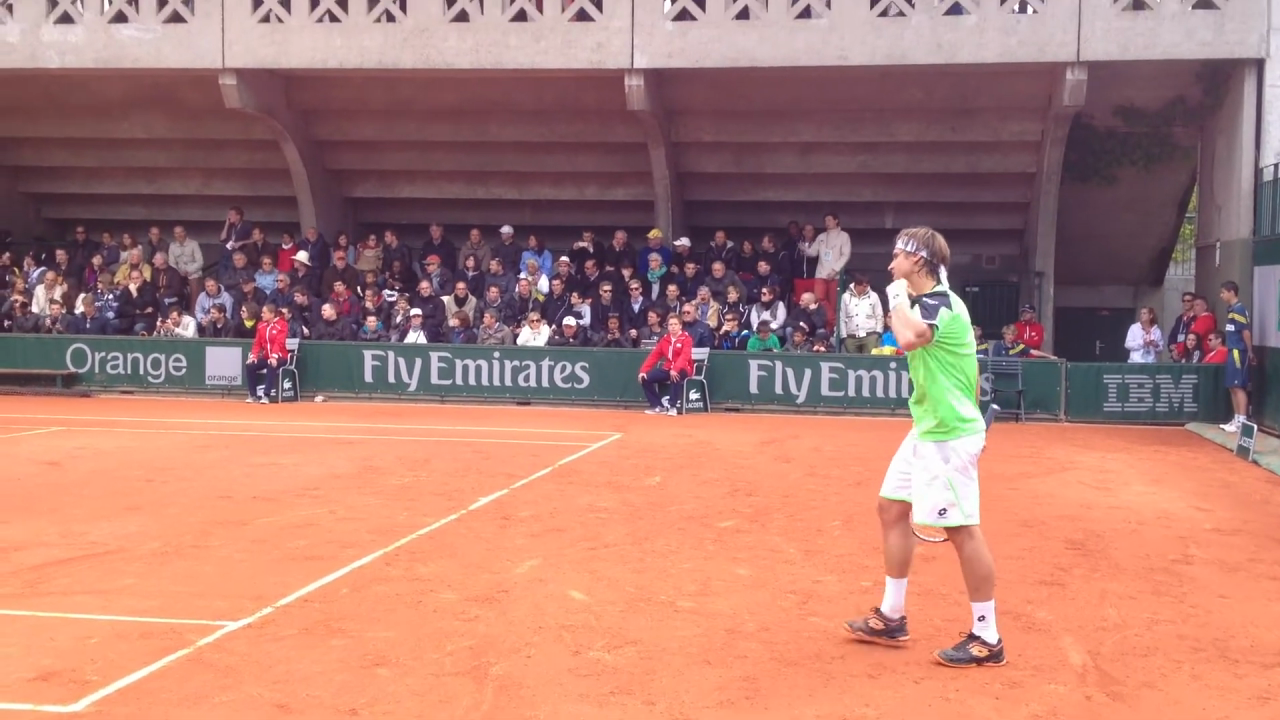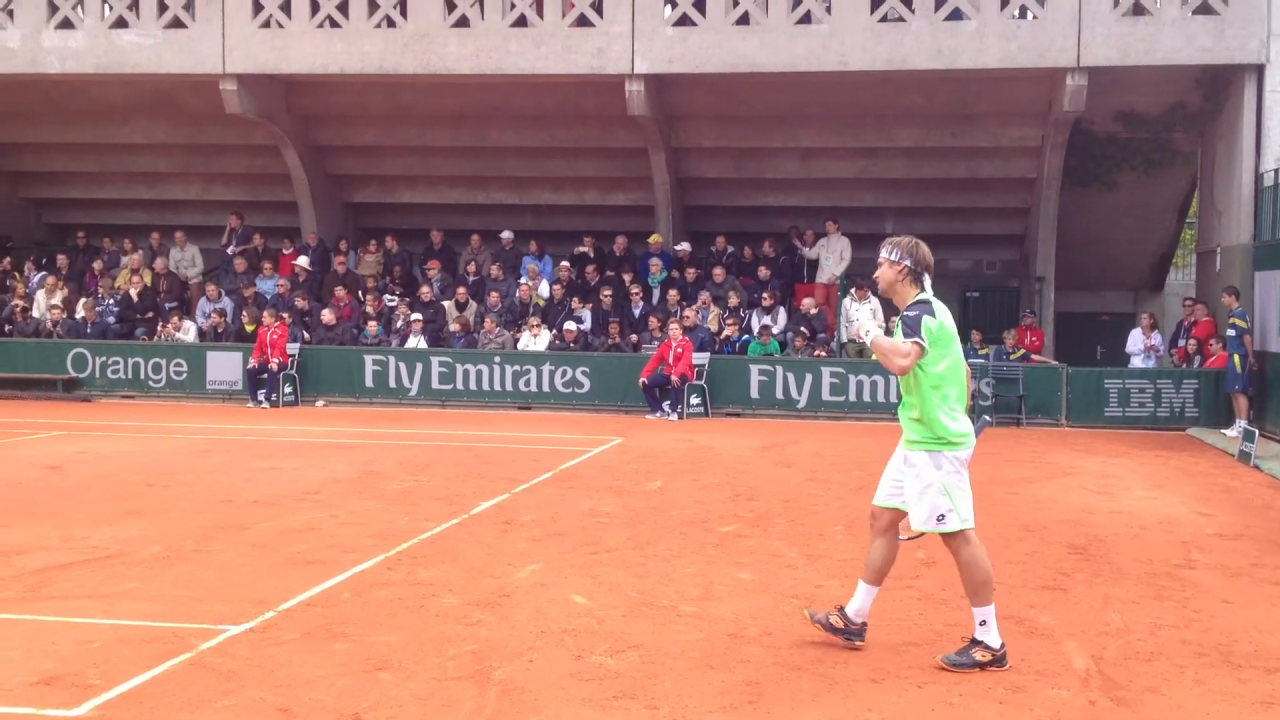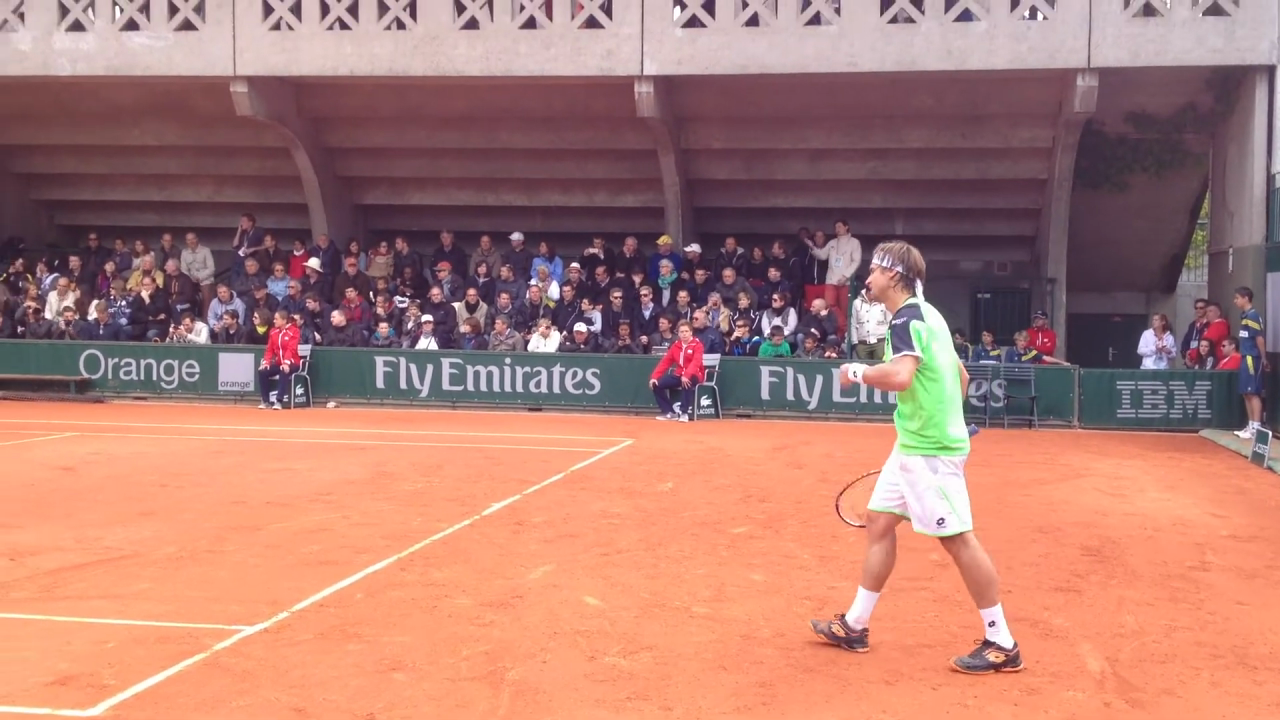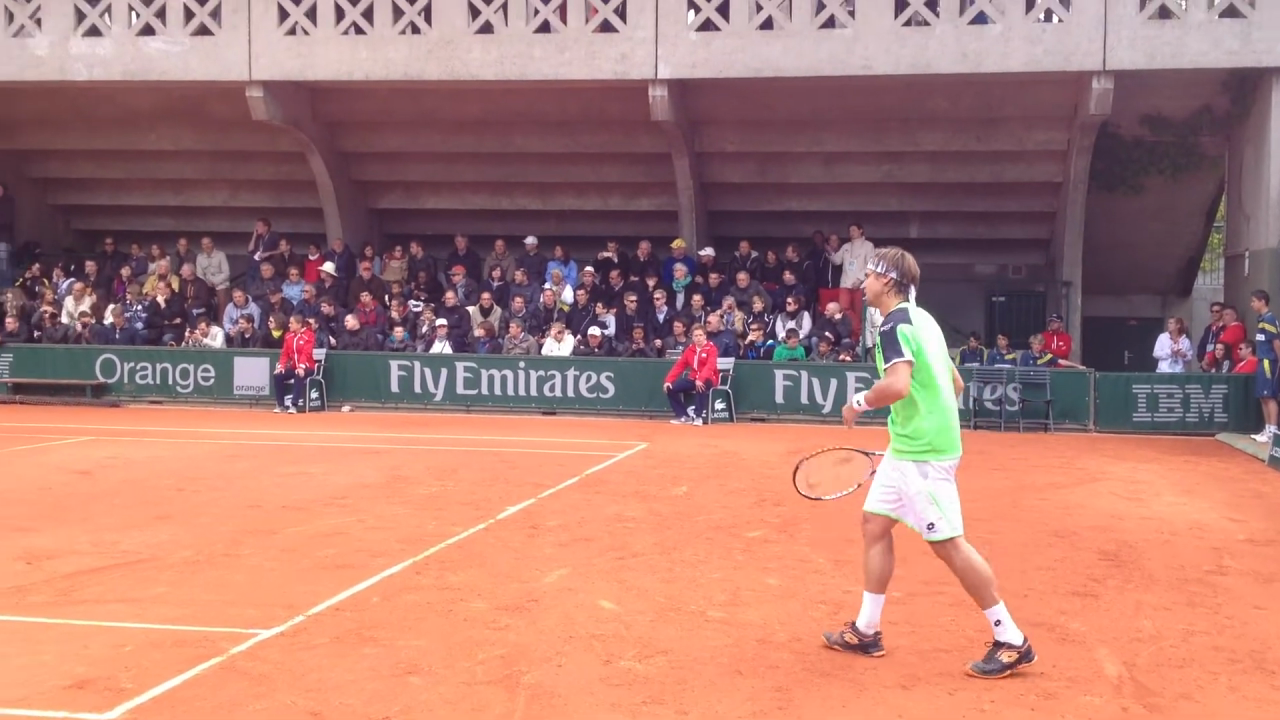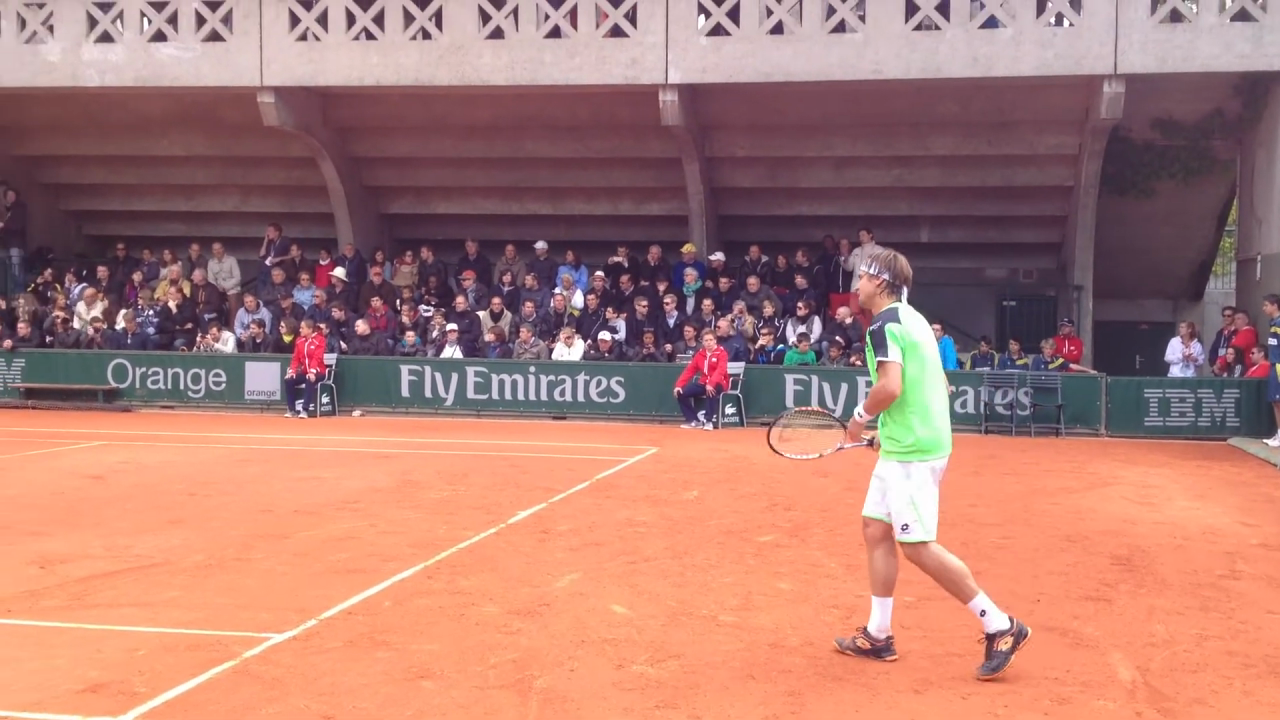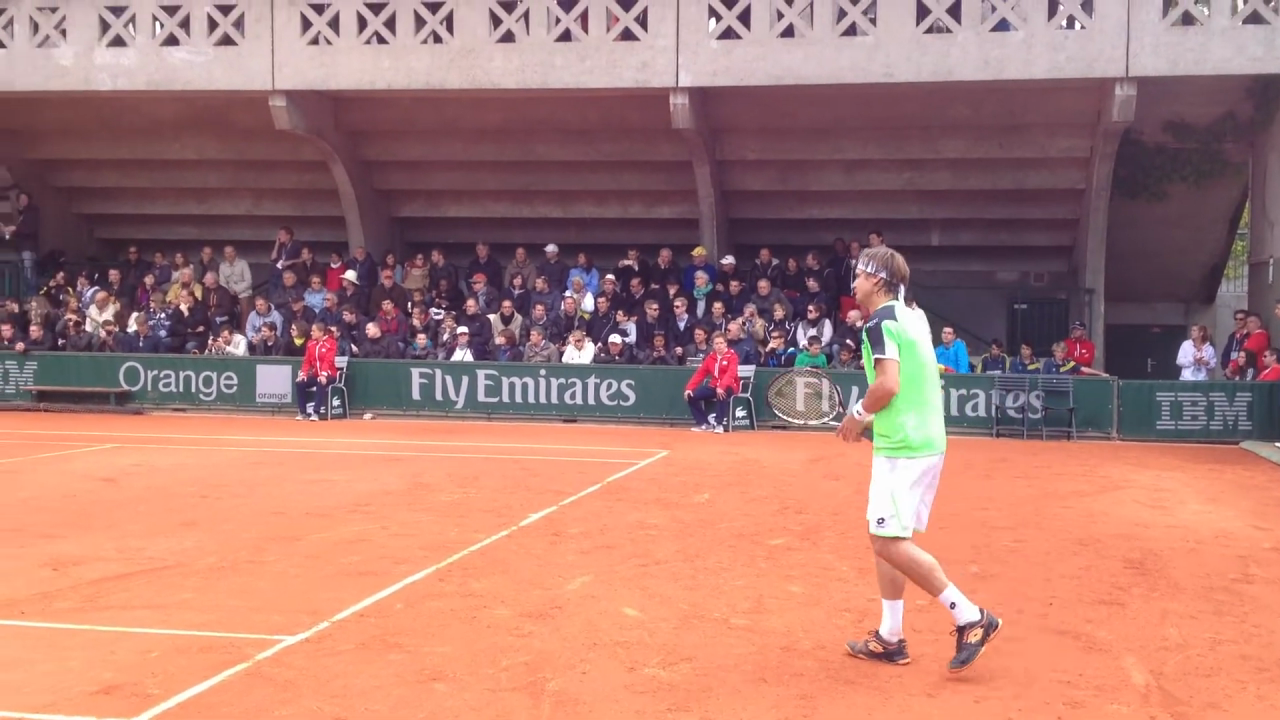
dt=0.1s
person 1, frame 1
left shoulder: (938, 302)
right shoulder: (935, 302)
left elbow: (908, 339)
right elbow: (970, 369)
left wrist: (895, 295)
left hip: (947, 436)
right hip: (928, 431)
left knee: (960, 529)
right knee: (892, 510)
left ankle: (987, 636)
right ankle: (891, 615)
person 1, frame 2
left shoulder: (921, 312)
right shoulder: (923, 310)
left elbow: (901, 362)
right elbow: (964, 375)
left wrist: (870, 333)
right wrist: (958, 414)
left hip: (937, 444)
right hip: (919, 441)
left knee: (957, 535)
right knee: (883, 521)
left ankle: (990, 642)
right ankle: (854, 618)
person 1, frame 3
left shoulder: (907, 319)
right shoulder: (923, 315)
left elbow: (901, 378)
right elbow: (959, 377)
left wrist: (858, 373)
left hip: (932, 449)
right hip: (914, 444)
left knee: (956, 539)
right knee: (879, 526)
left ankle: (1001, 644)
right ankle: (854, 625)
person 1, frame 4
left shoulder: (896, 324)
right shoulder: (919, 319)
left elbow: (899, 386)
right elbow: (955, 384)
left wrist: (859, 403)
left hip: (922, 452)
right hip: (908, 448)
left knee: (949, 544)
right knee: (875, 526)
left ankle: (1011, 640)
right ankle: (866, 630)
person 1, frame 5
left shoulder: (884, 323)
right shoulder: (912, 319)
left elbow: (890, 388)
right elbow: (940, 385)
left wrist: (861, 416)
left hip: (911, 452)
right hip: (911, 446)
left knee: (922, 549)
right knee: (875, 530)
left ankle: (1000, 627)
right ankle: (879, 632)
person 1, frame 6
left shoulder: (881, 320)
right shoulder: (911, 318)
left elbow: (887, 385)
left wrist: (858, 415)
right wrist: (868, 419)
left hip: (904, 449)
right hip: (924, 443)
left knee: (890, 543)
right knee: (890, 541)
left ankle: (971, 617)
right ankle: (890, 636)
